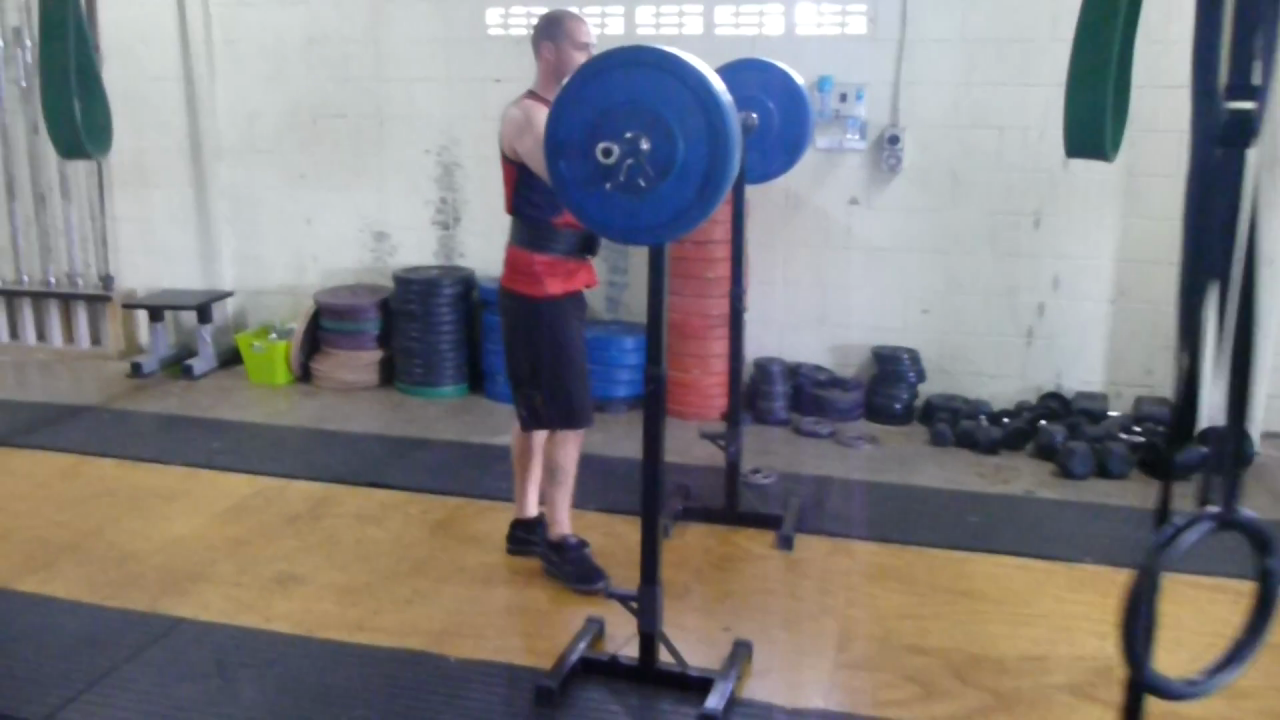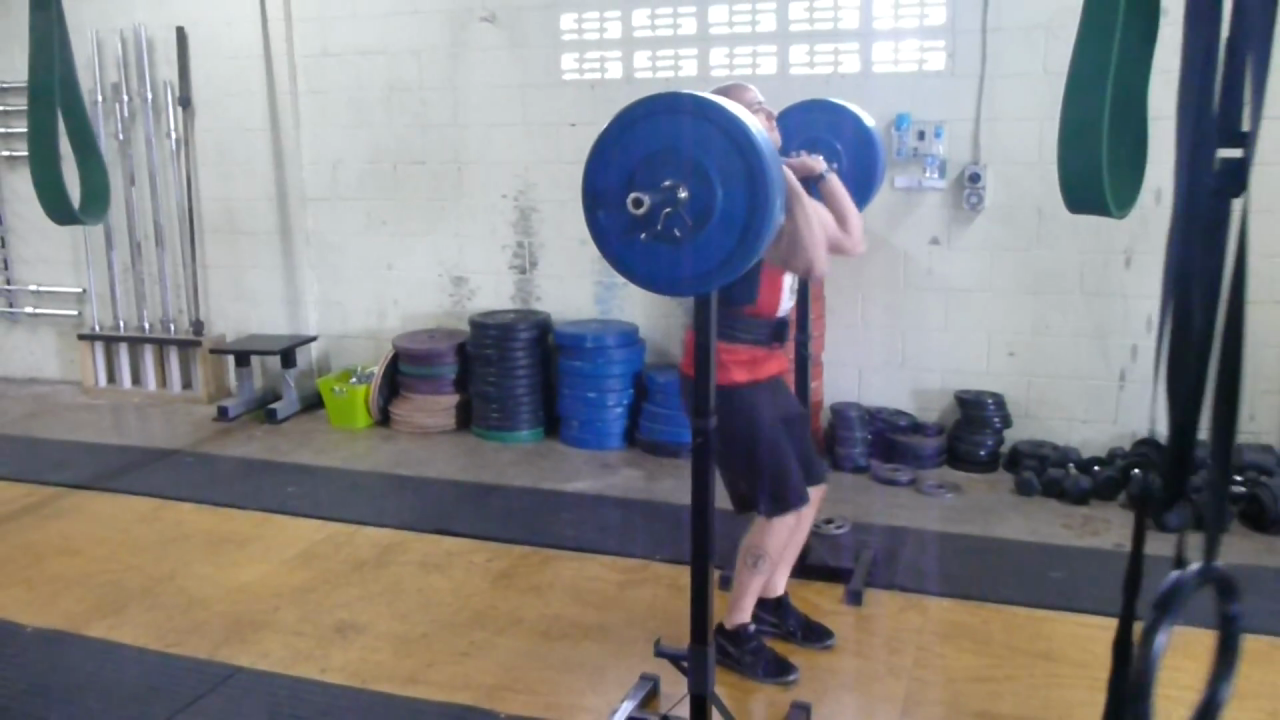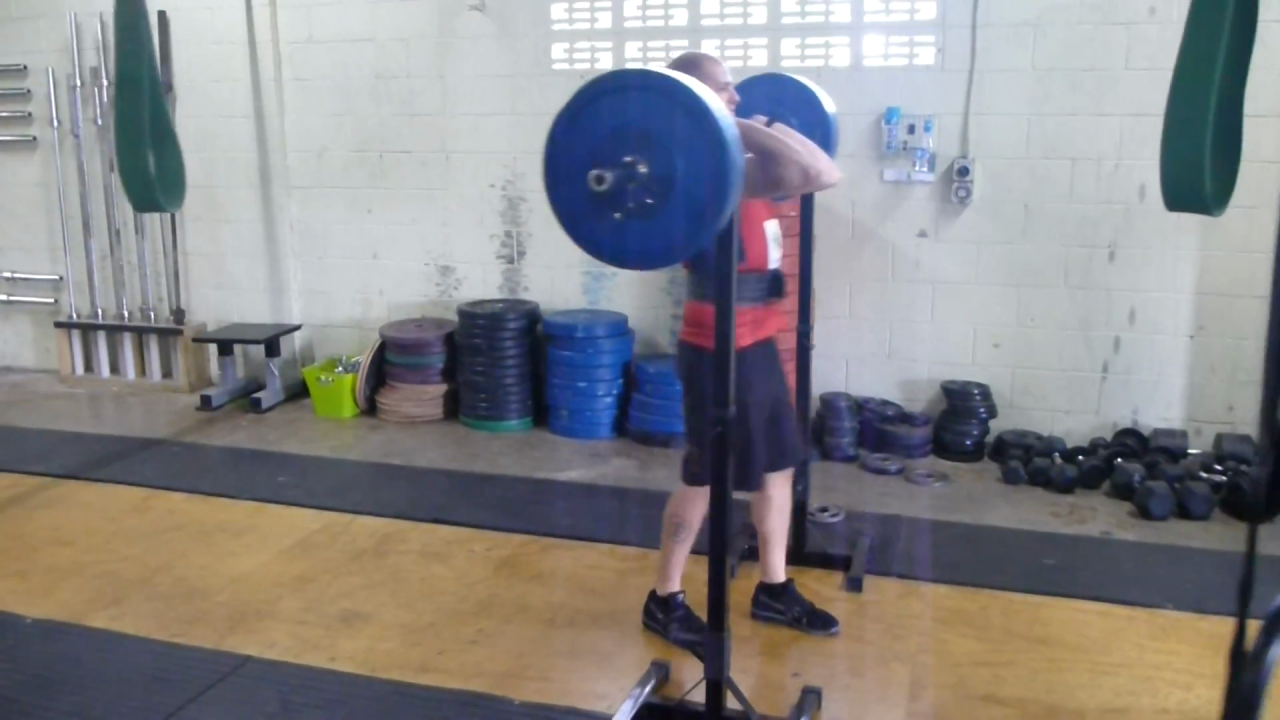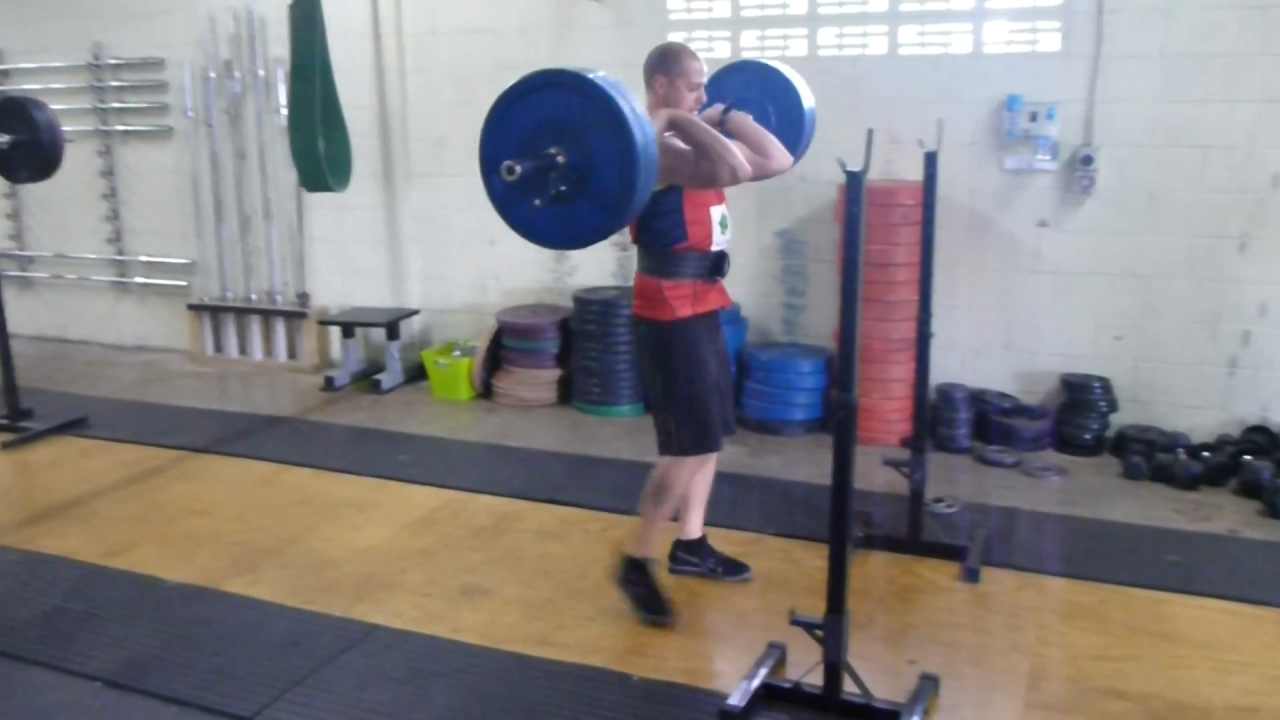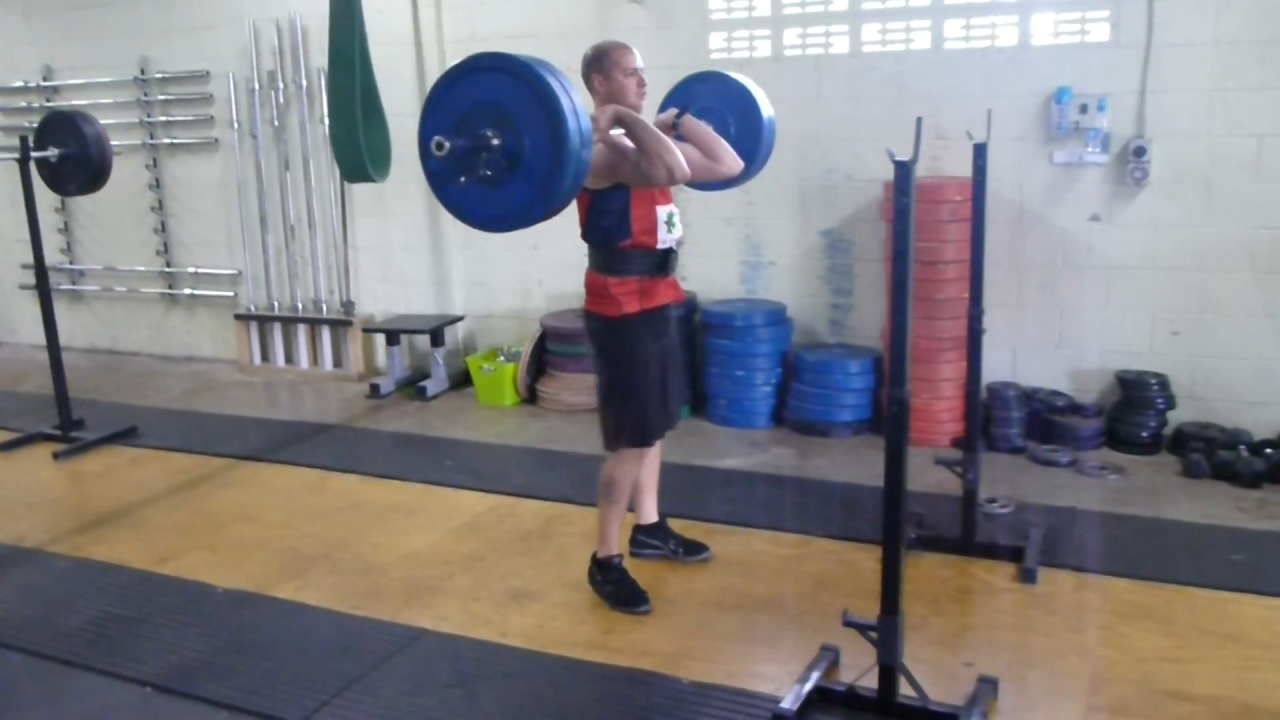
dt=1s
person 1, frame 1
right shoulder: (527, 117)
left hip: (564, 282)
right hip: (537, 287)
left knee: (542, 418)
right knee: (567, 419)
left ankle: (528, 523)
right ankle: (559, 541)
person 1, frame 2
left shoulder: (777, 194)
left elbow: (854, 243)
right elbow: (813, 263)
left wrist: (819, 173)
right wrist: (788, 183)
left hip: (764, 370)
right hip: (727, 379)
left knee: (808, 491)
right knee: (782, 507)
left ankle: (770, 604)
right ankle: (733, 632)
person 1, frame 3
left shoulder: (734, 158)
left elbow: (826, 173)
right elbow: (810, 176)
left wrist: (767, 126)
right wrist: (746, 133)
left hip: (755, 338)
right hip: (716, 343)
left knee: (774, 467)
right knee: (703, 477)
left ankle: (775, 591)
right ankle: (664, 600)
person 1, frame 4
left shoulder: (697, 146)
right shoulder: (654, 150)
left elbow: (779, 161)
right elbow: (735, 169)
left wrist: (731, 116)
right wrist: (682, 119)
left hip: (704, 307)
right hip: (667, 316)
left knee: (712, 438)
right knee: (689, 448)
left ankle: (691, 545)
right ankle: (636, 562)
person 1, frame 5
left shoulder: (643, 141)
right shoulder: (599, 150)
left elbow: (728, 164)
right elbow: (672, 171)
left wrist: (679, 119)
right wrist: (626, 119)
left hip: (656, 303)
right hip: (620, 311)
left knee: (652, 427)
right knee: (631, 437)
left ankle: (649, 529)
right ankle: (605, 559)
